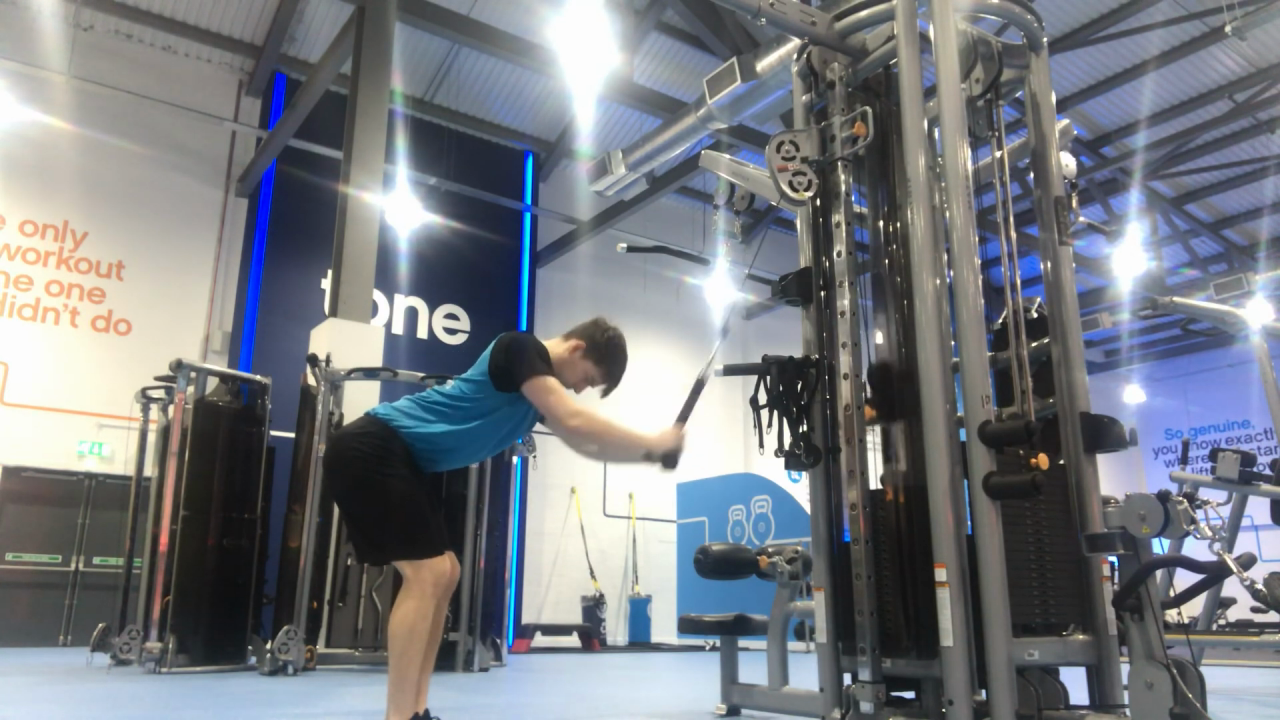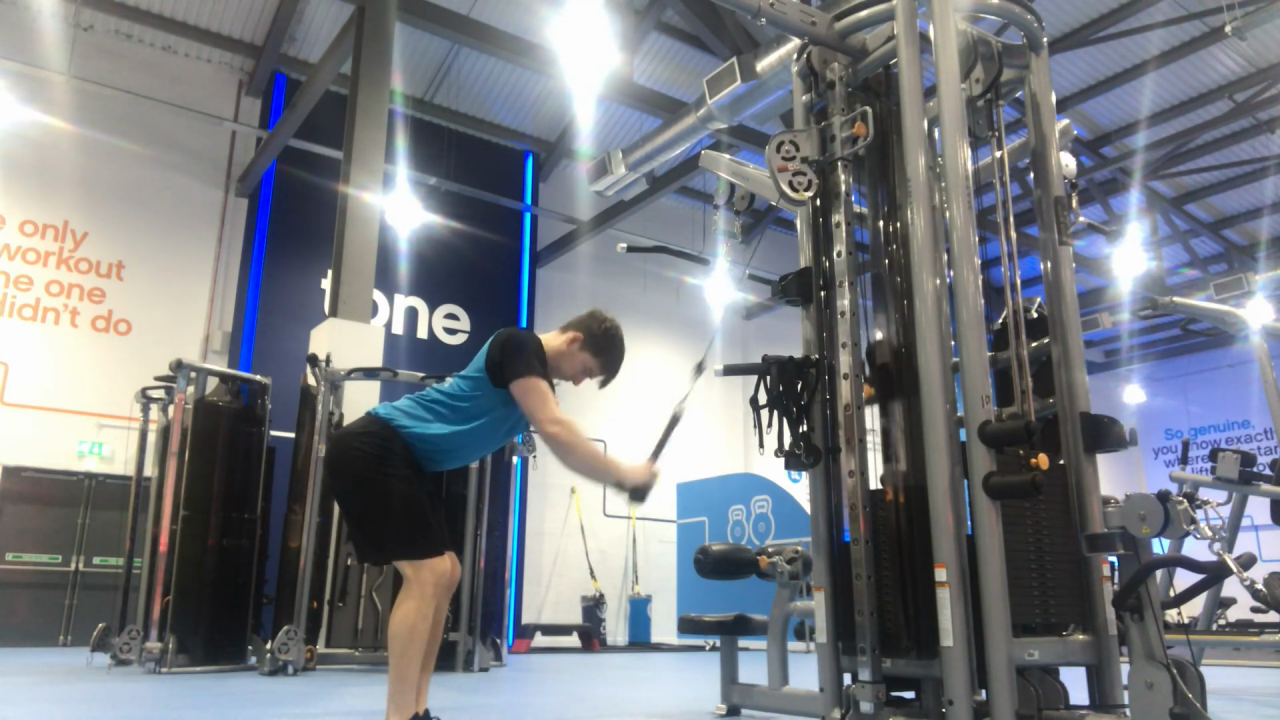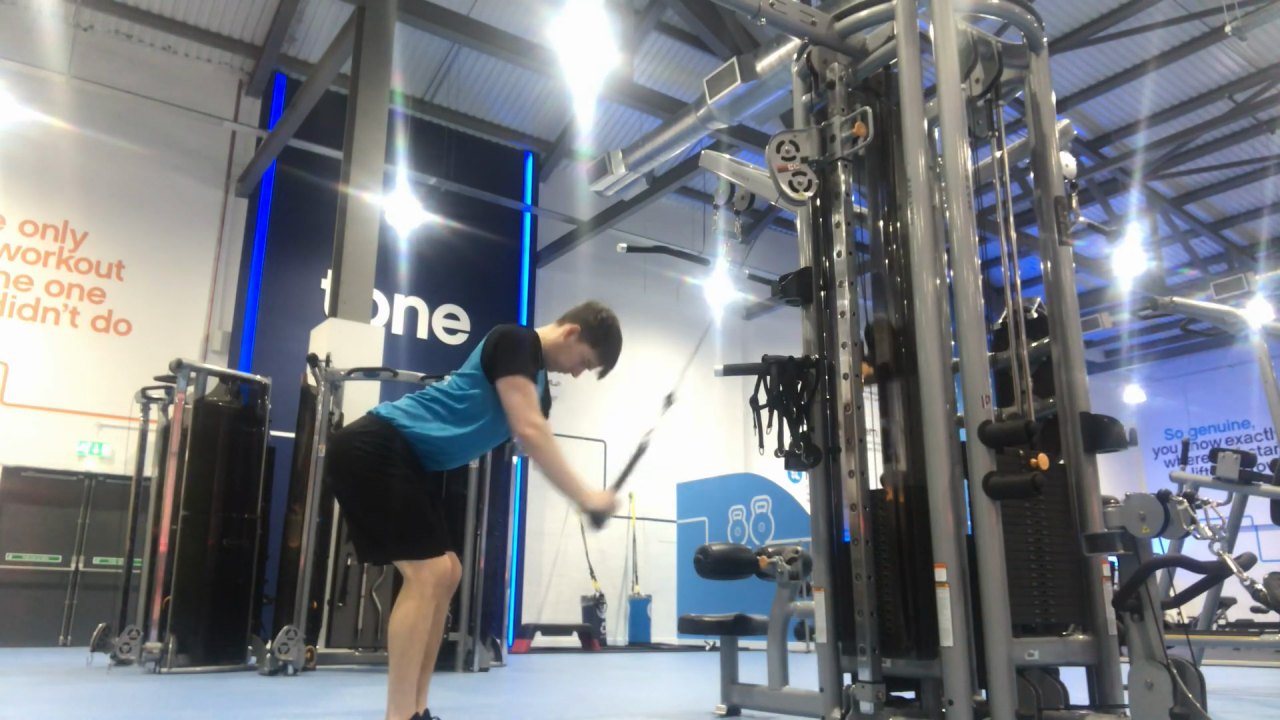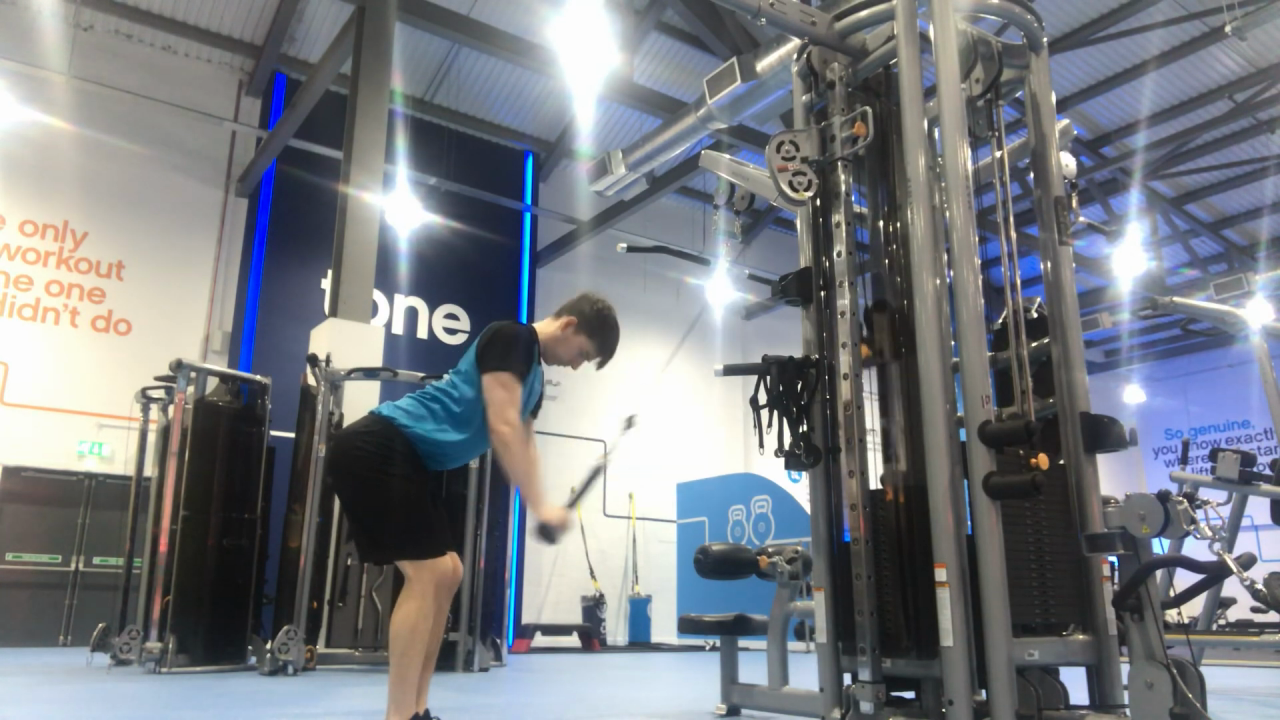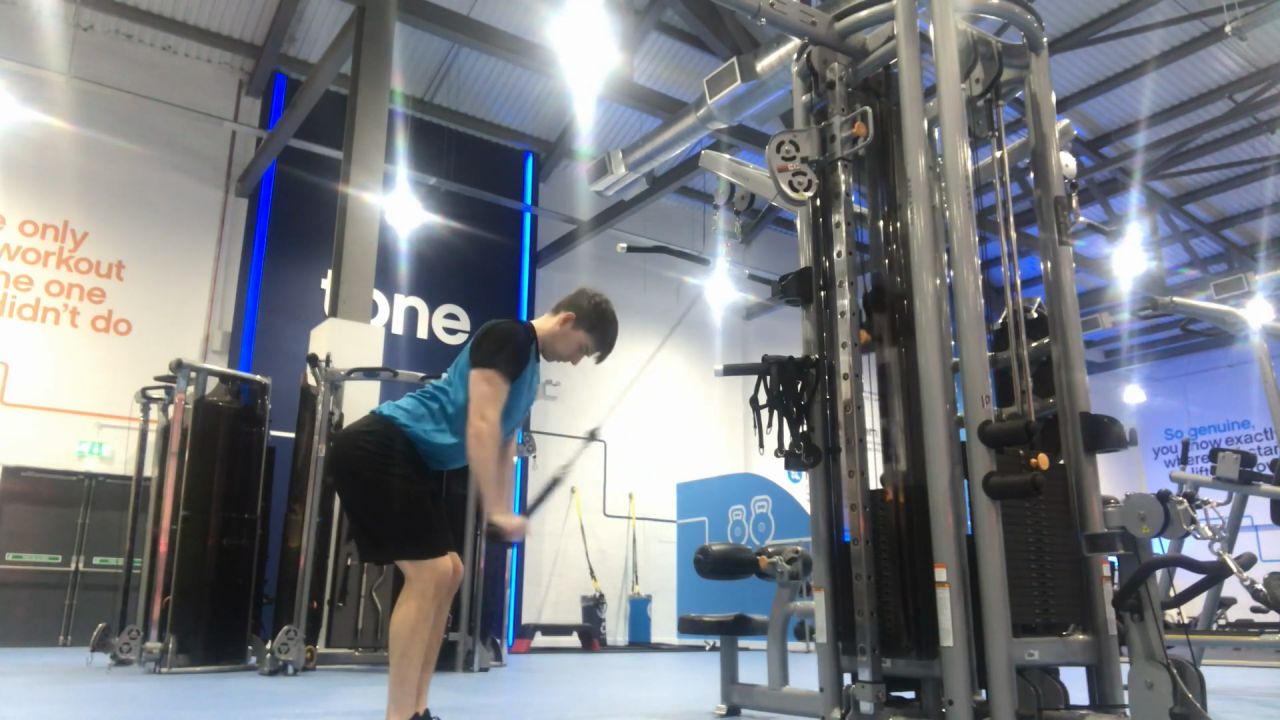
dt=0.1s
person 1, frame 1
left shoulder: (540, 388)
right shoulder: (520, 350)
left elbow: (587, 443)
right elbow: (575, 422)
left wrist: (648, 450)
right wrist: (651, 442)
left hip: (392, 458)
right hip: (370, 450)
left knee: (441, 573)
right knee: (427, 574)
person 1, frame 2
left shoulder: (537, 376)
right shoulder: (518, 346)
left elbow: (564, 444)
right elbow: (554, 428)
left wrist: (616, 477)
right wrist: (622, 473)
left hip: (401, 458)
right hip: (371, 450)
left knee: (441, 574)
right knee: (428, 573)
person 1, frame 3
left shoulder: (533, 380)
right shoulder: (515, 342)
left elbow: (538, 441)
right elbow: (529, 431)
left wrist: (581, 495)
right wrist: (581, 494)
left hip: (404, 459)
right hip: (373, 449)
left knee: (445, 573)
right knee: (430, 573)
person 1, frame 4
left shoulder: (533, 373)
right shoulder: (511, 338)
left elbow: (520, 444)
right elbow: (503, 427)
left wrist: (540, 508)
right wrist: (539, 507)
left hip: (409, 460)
right hip: (377, 450)
left knee: (445, 575)
right knee: (430, 573)
person 1, frame 5
left shoulder: (531, 368)
right shoulder: (507, 336)
left elbow: (503, 443)
right elbow: (481, 424)
left wrist: (505, 510)
right wrist: (497, 510)
left hip: (410, 459)
right hip: (378, 449)
left knee: (446, 575)
right knee: (430, 573)
